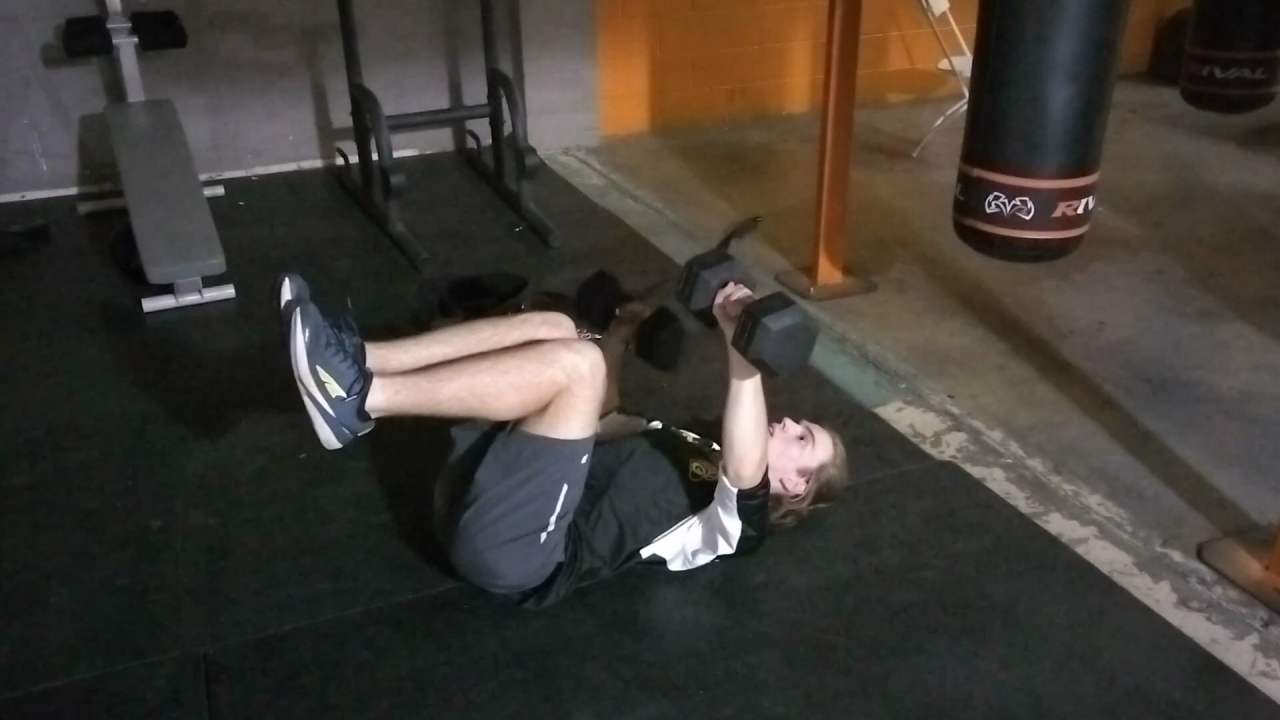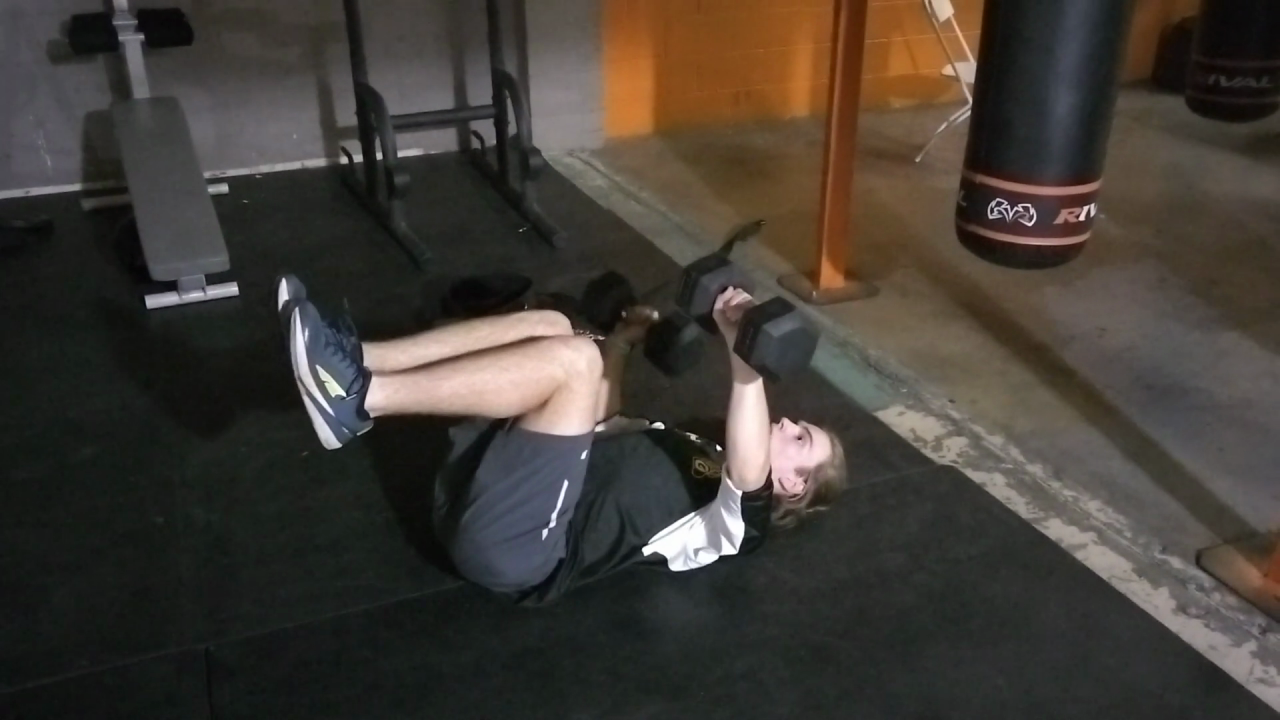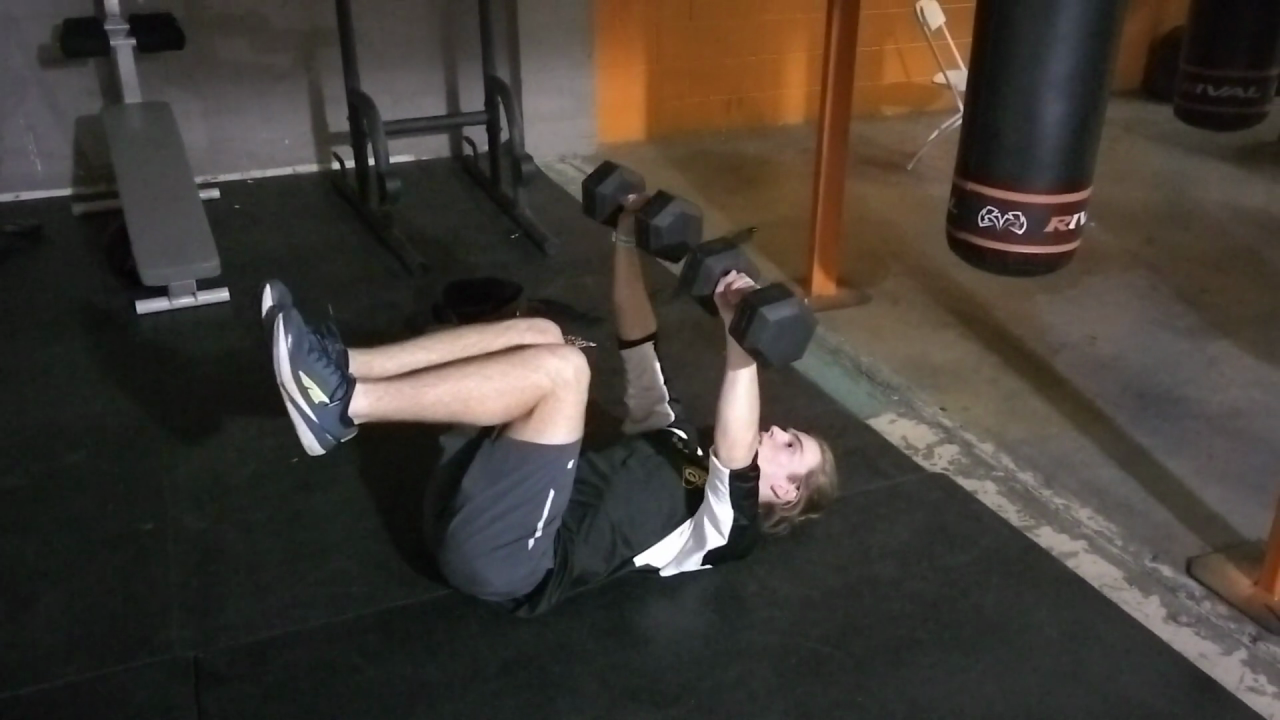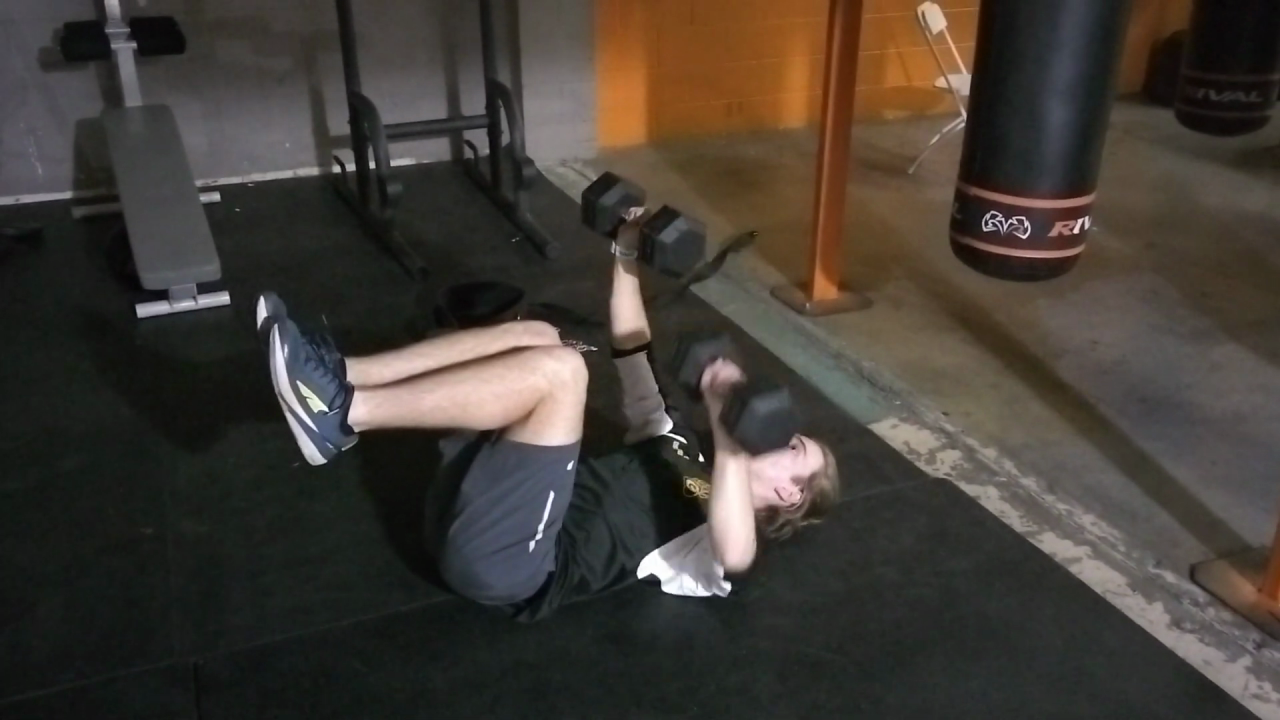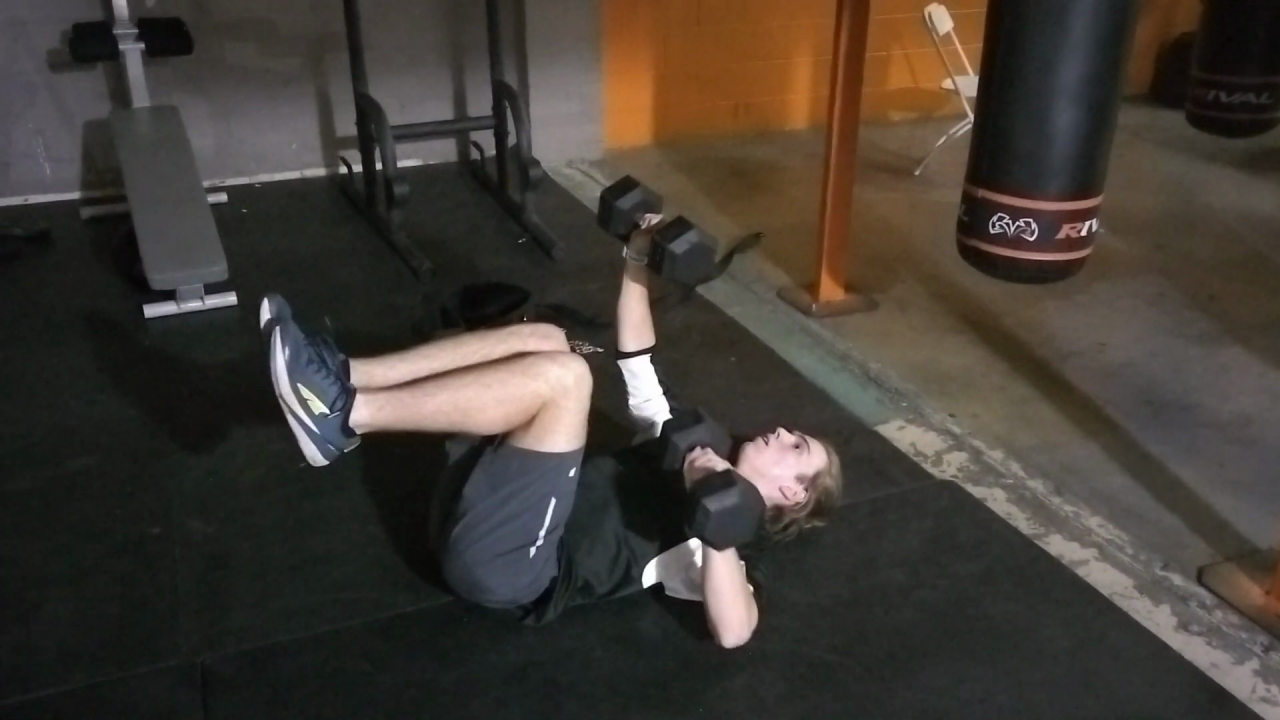
dt=0.7s
person 1, frame 1
left shoulder: (736, 521)
right shoulder: (690, 446)
left elbow: (745, 470)
right elbow: (599, 418)
left wrist: (743, 353)
right wrist: (617, 338)
left hip: (512, 543)
right hip: (481, 490)
left knee: (575, 362)
right knee: (552, 327)
left ankle: (358, 401)
right ankle: (356, 359)
person 1, frame 2
left shoulder: (737, 520)
right shoulder: (691, 447)
left elbow: (748, 472)
right elbow: (601, 419)
left wrist: (743, 354)
right wrist: (622, 340)
left hip: (511, 541)
right hip: (478, 491)
left knee: (574, 358)
right knee: (548, 325)
left ankle: (358, 400)
right ankle: (355, 359)
person 1, frame 3
left shoulder: (728, 525)
right shoulder: (675, 436)
left elbow: (736, 455)
right elbow: (637, 343)
left wrist: (742, 339)
right wrist: (627, 242)
left hip: (500, 551)
right hip: (475, 496)
left knee: (562, 368)
right knee: (538, 334)
left ankle: (343, 406)
right ankle: (341, 365)
person 1, frame 4
left shoulder: (726, 522)
right shoulder: (679, 442)
left elbow: (733, 555)
right elbow: (631, 354)
left wrist: (730, 423)
right wrist: (626, 257)
left hip: (502, 557)
right hip: (472, 504)
left knee: (559, 366)
right knee: (537, 336)
left ankle: (341, 413)
right ankle: (339, 374)
person 1, frame 5
left shoulder: (734, 537)
left elbow: (733, 630)
right elbow: (637, 359)
right wrist: (636, 263)
left hip: (503, 560)
right hip: (477, 501)
left knee: (564, 375)
right knee: (544, 340)
left ankle: (343, 417)
right ankle: (342, 376)
